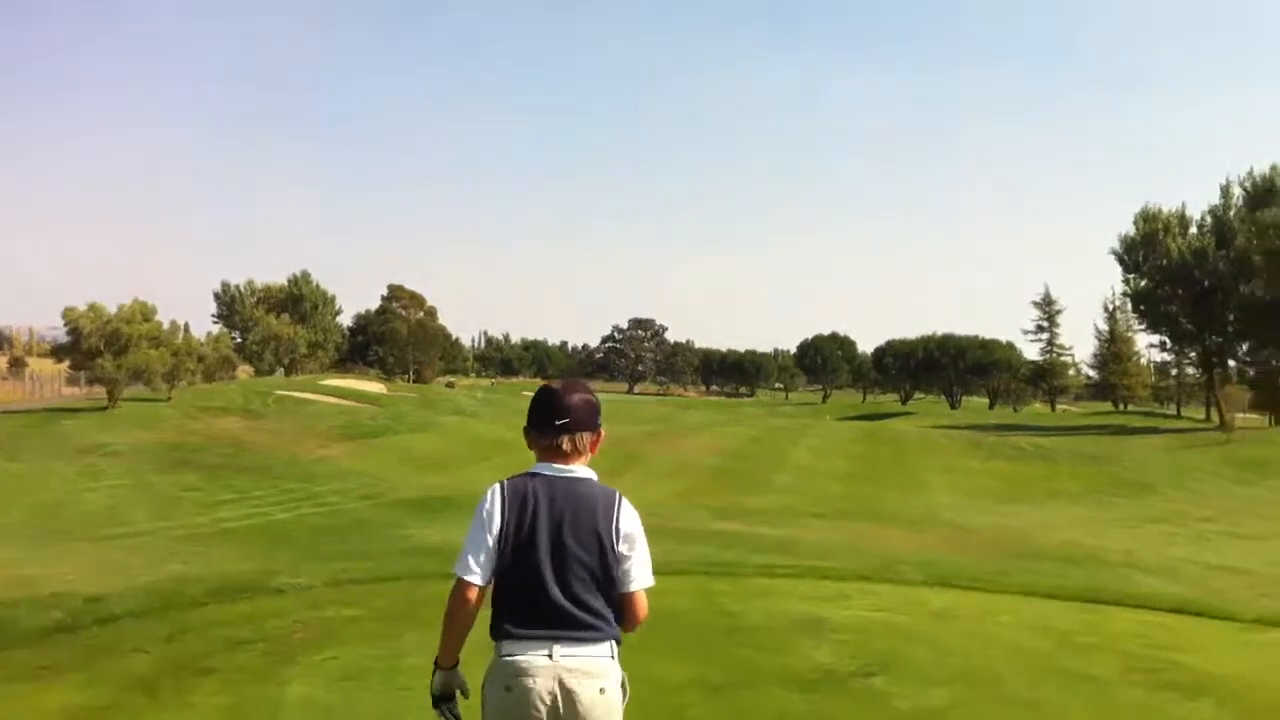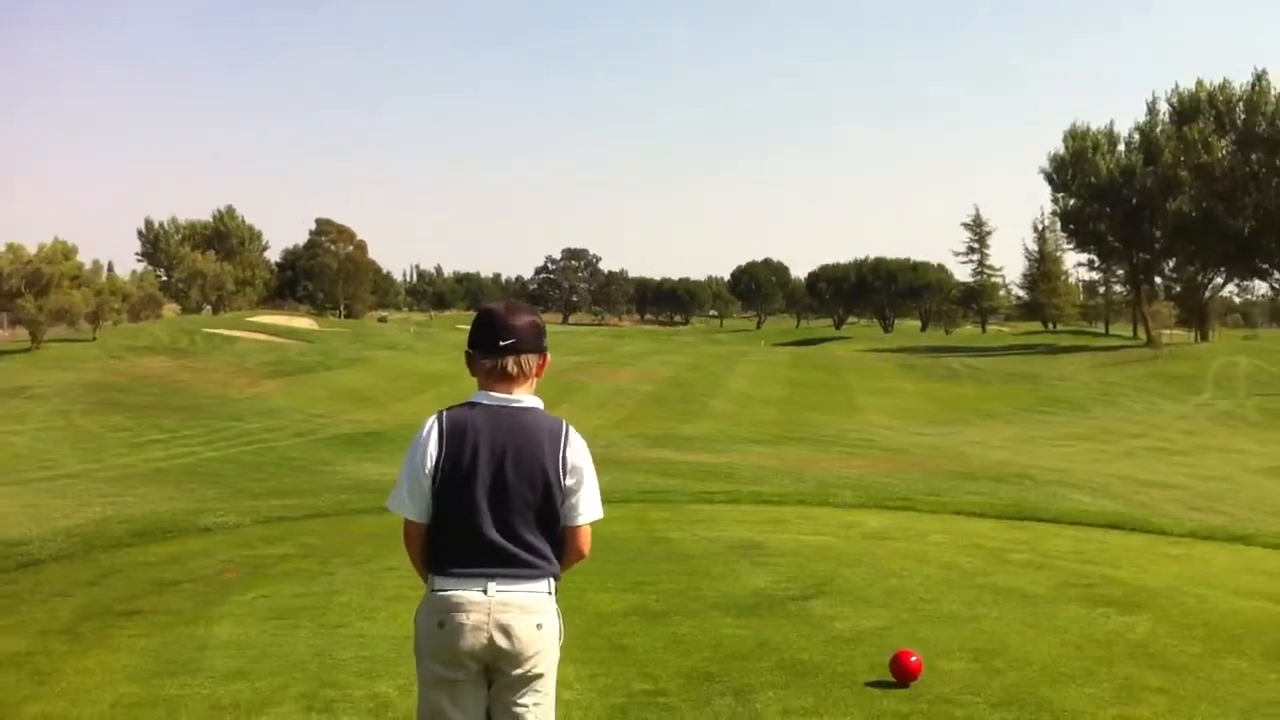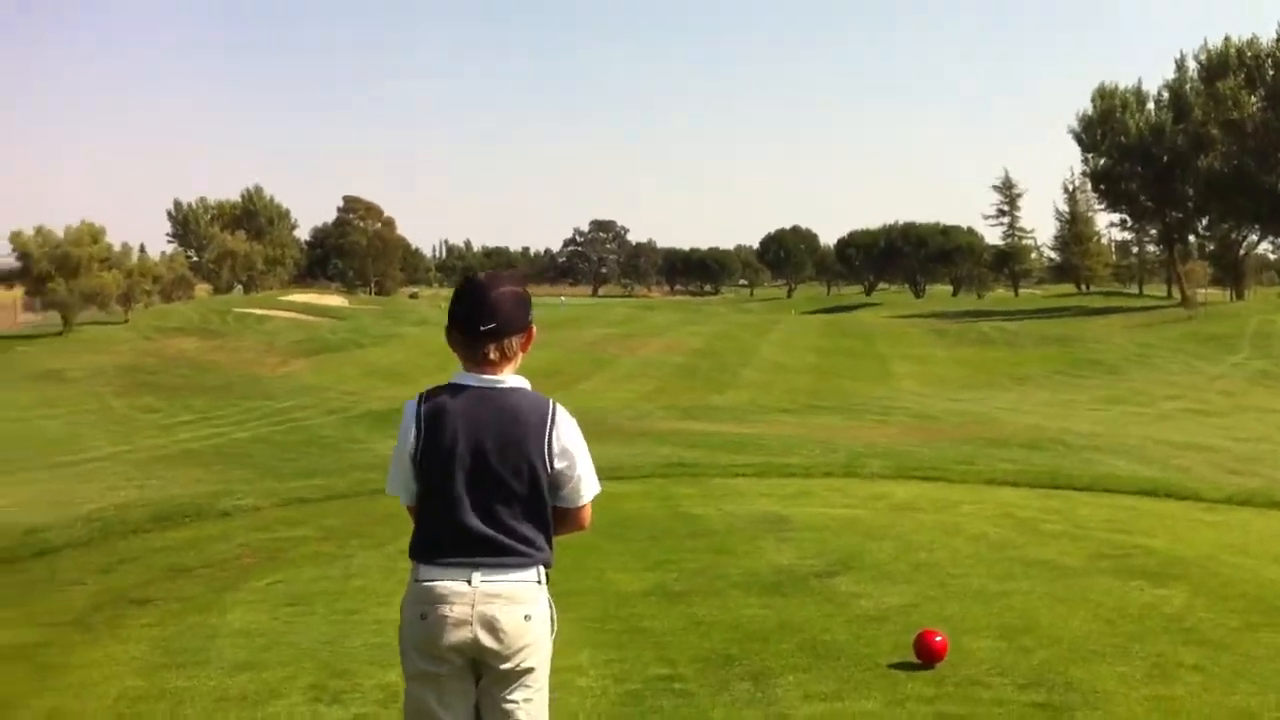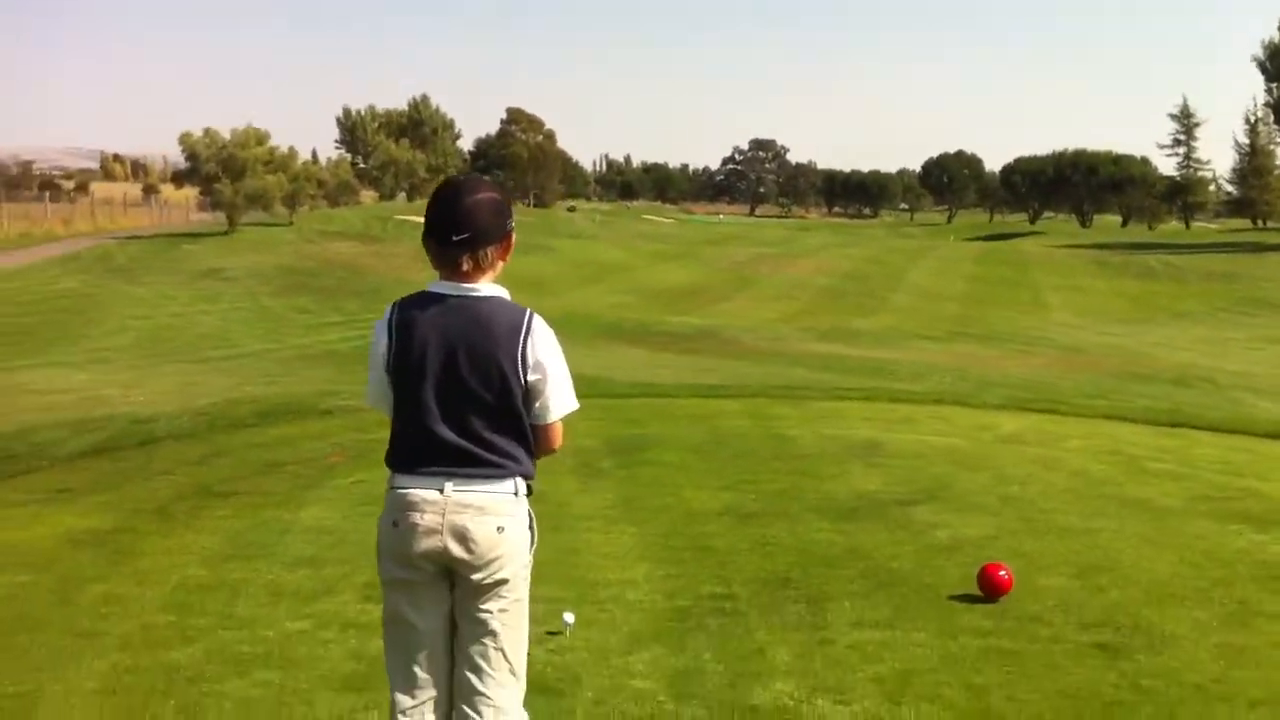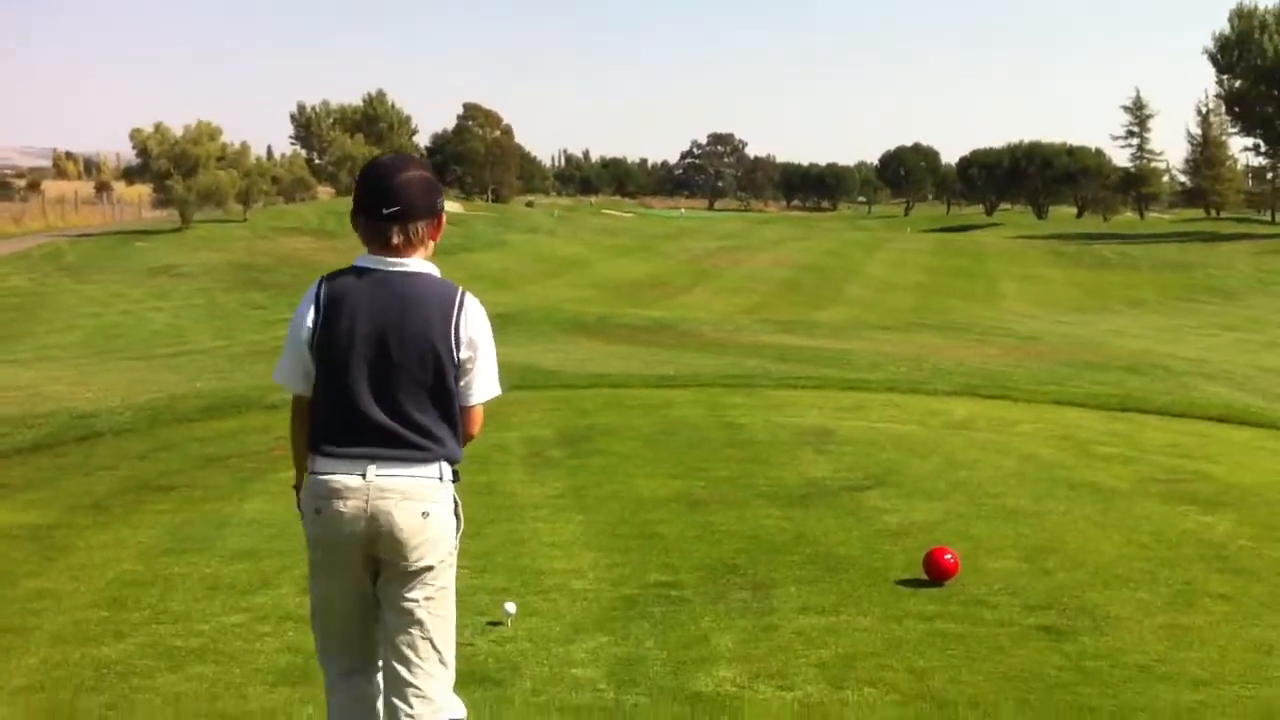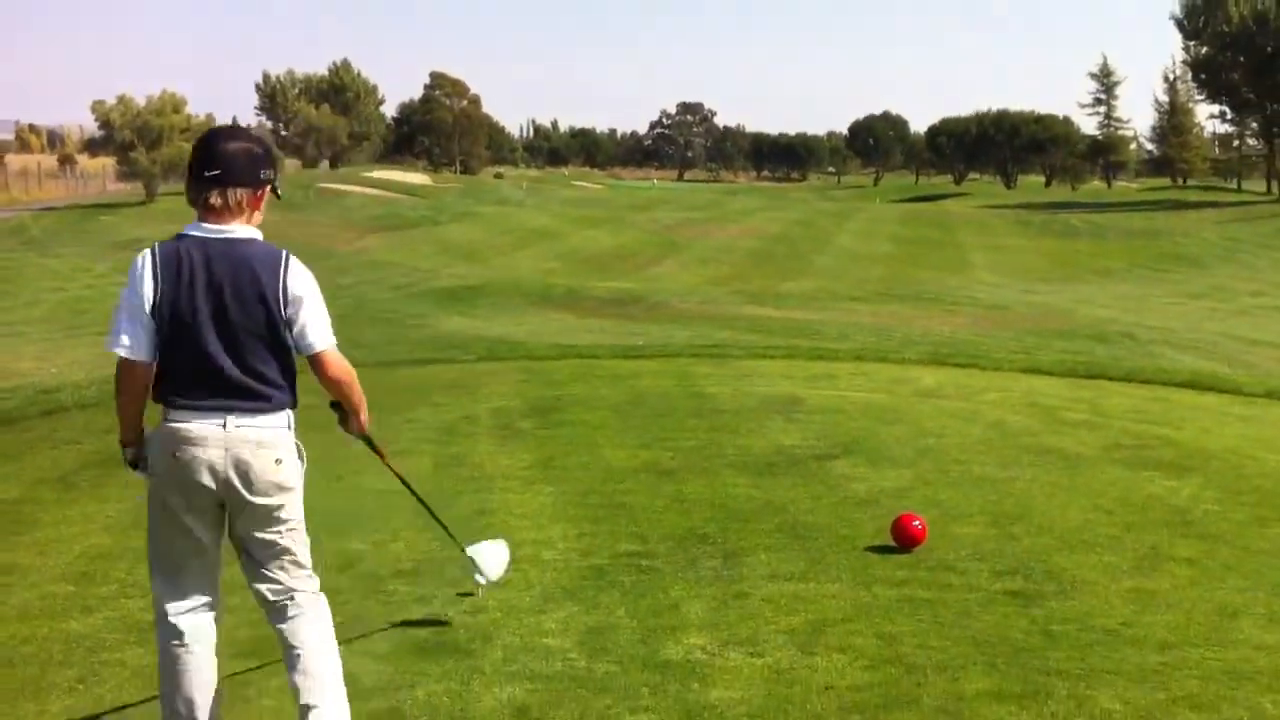
dt=0.7s
person 1, frame 1
left shoulder: (501, 498)
right shoulder: (617, 508)
left elbow: (468, 595)
right elbow: (636, 610)
left wrist: (446, 666)
left hip: (518, 669)
right hip: (594, 672)
person 1, frame 2
left shoulder: (439, 429)
right shoulder: (564, 438)
left elbow: (415, 533)
right elbow: (578, 544)
left hip: (452, 609)
right hip: (529, 611)
person 1, frame 3
left shoulder: (421, 412)
right shoulder: (551, 419)
left elbow: (415, 507)
right elbow: (578, 517)
left hip: (436, 598)
right hip: (518, 598)
person 1, frame 4
left shoulder: (396, 321)
right shoulder: (528, 329)
left elbow: (394, 414)
right elbow: (550, 438)
left hip: (411, 507)
right hip: (494, 513)
person 1, frame 5
left shoulder: (321, 299)
right shoulder: (459, 308)
left elbow: (302, 411)
right elbow: (469, 424)
left wrist: (305, 484)
left hip: (334, 489)
right hip: (420, 495)
left knee: (347, 659)
person 1, frame 6
left shoulder: (153, 265)
right shoulder: (285, 270)
left elbow: (133, 370)
right elbow: (330, 367)
left wrist: (131, 440)
right wrist: (358, 413)
left hip: (184, 443)
right hip: (266, 445)
left knee: (184, 604)
right knee: (294, 595)
